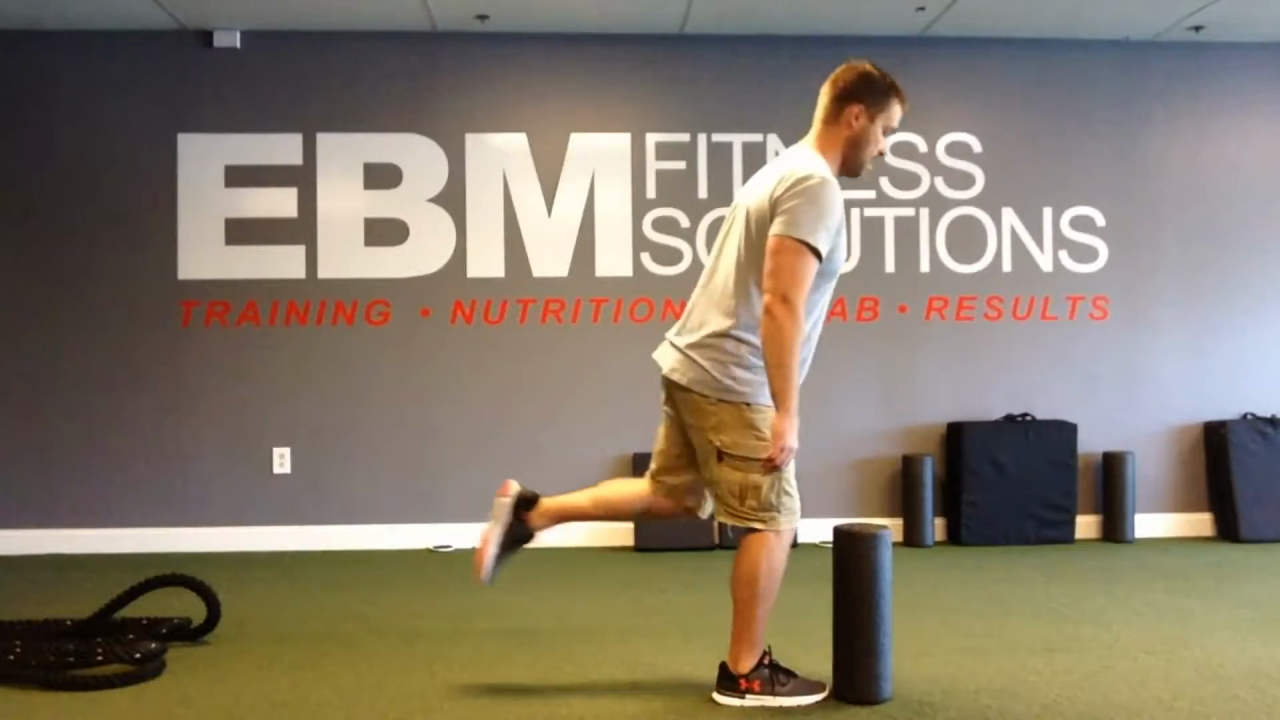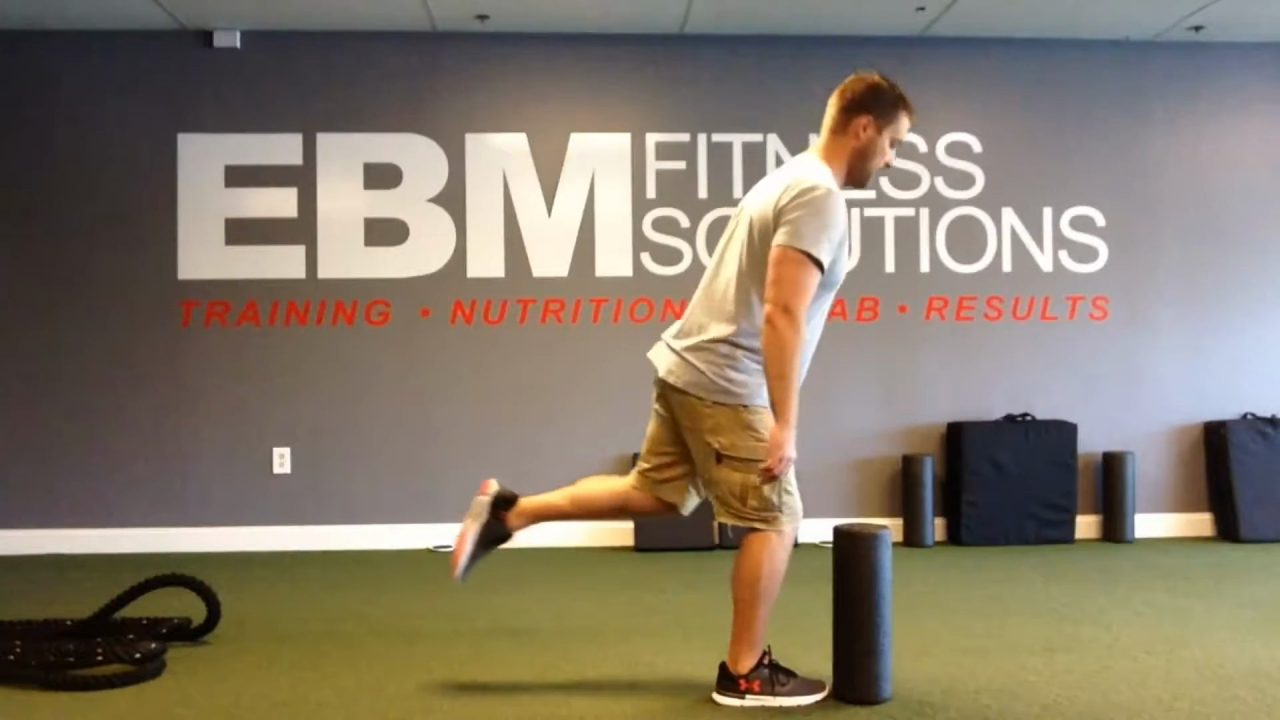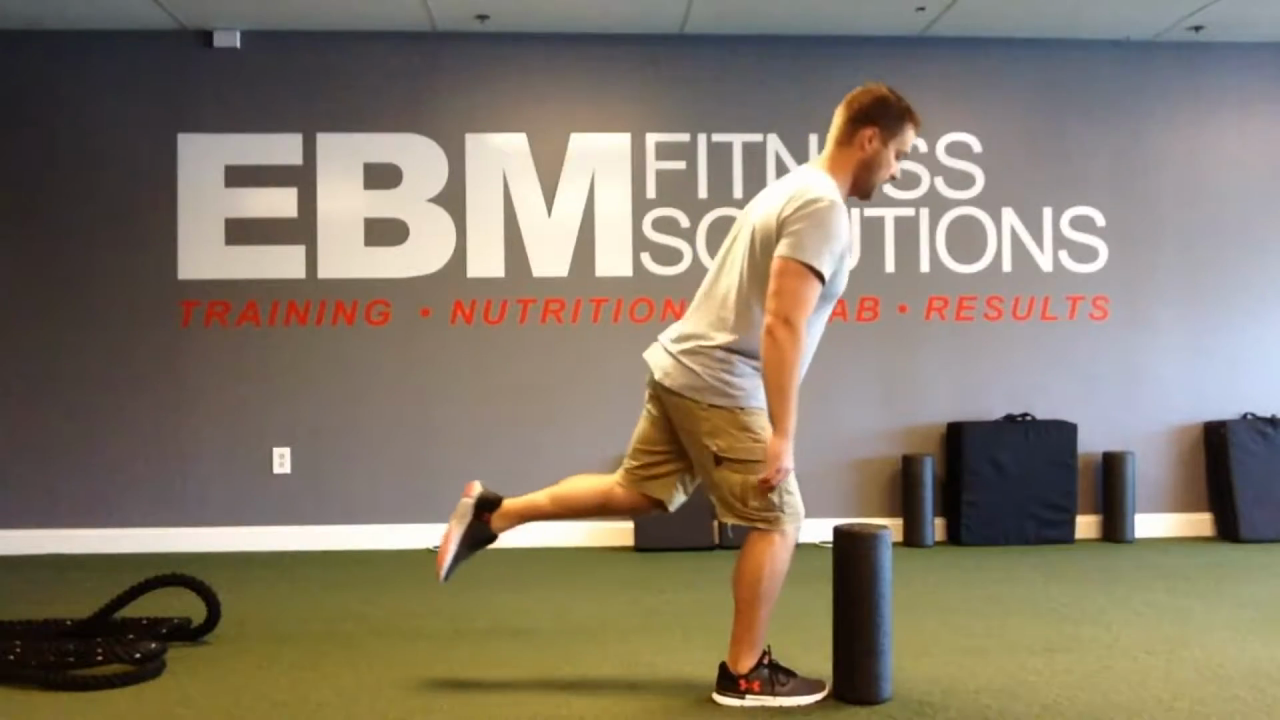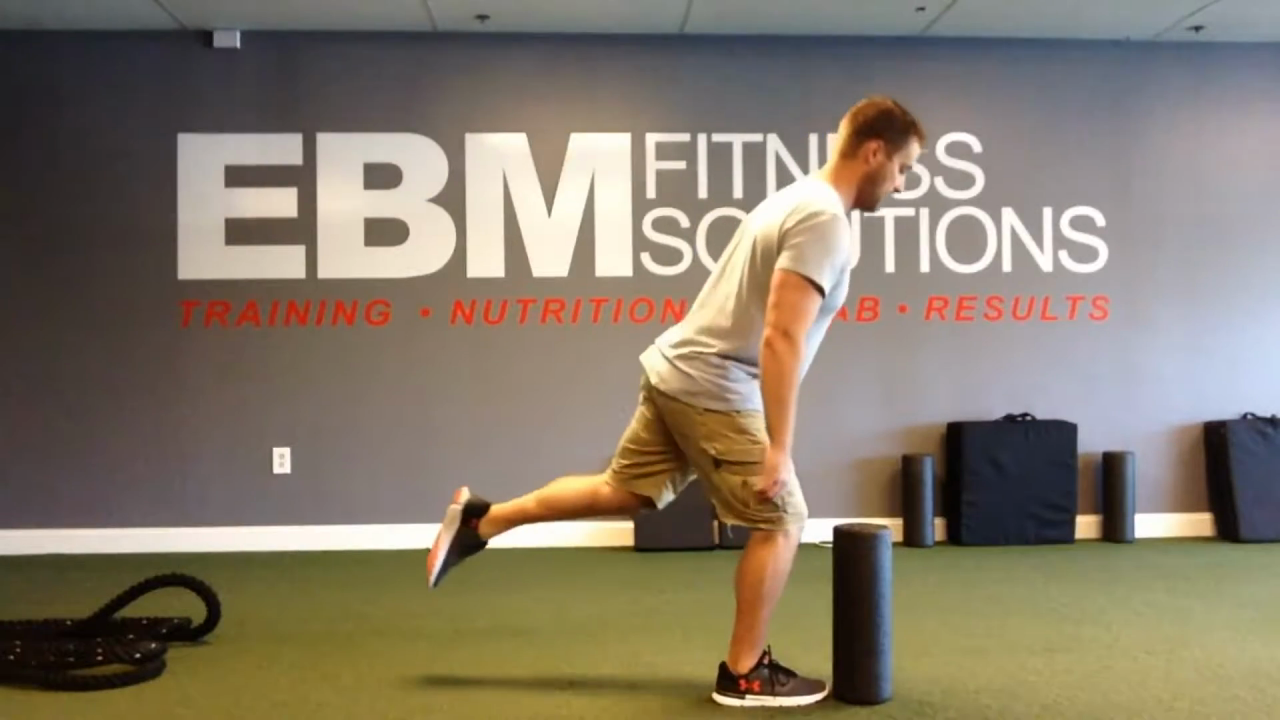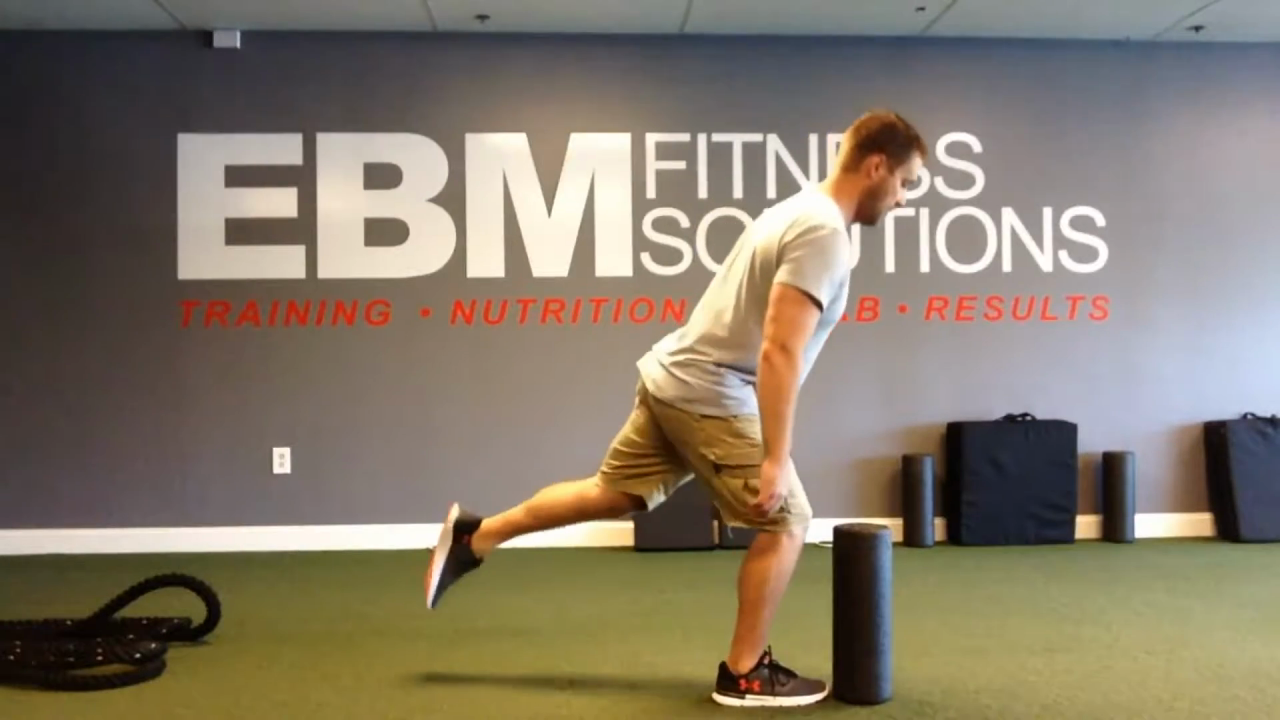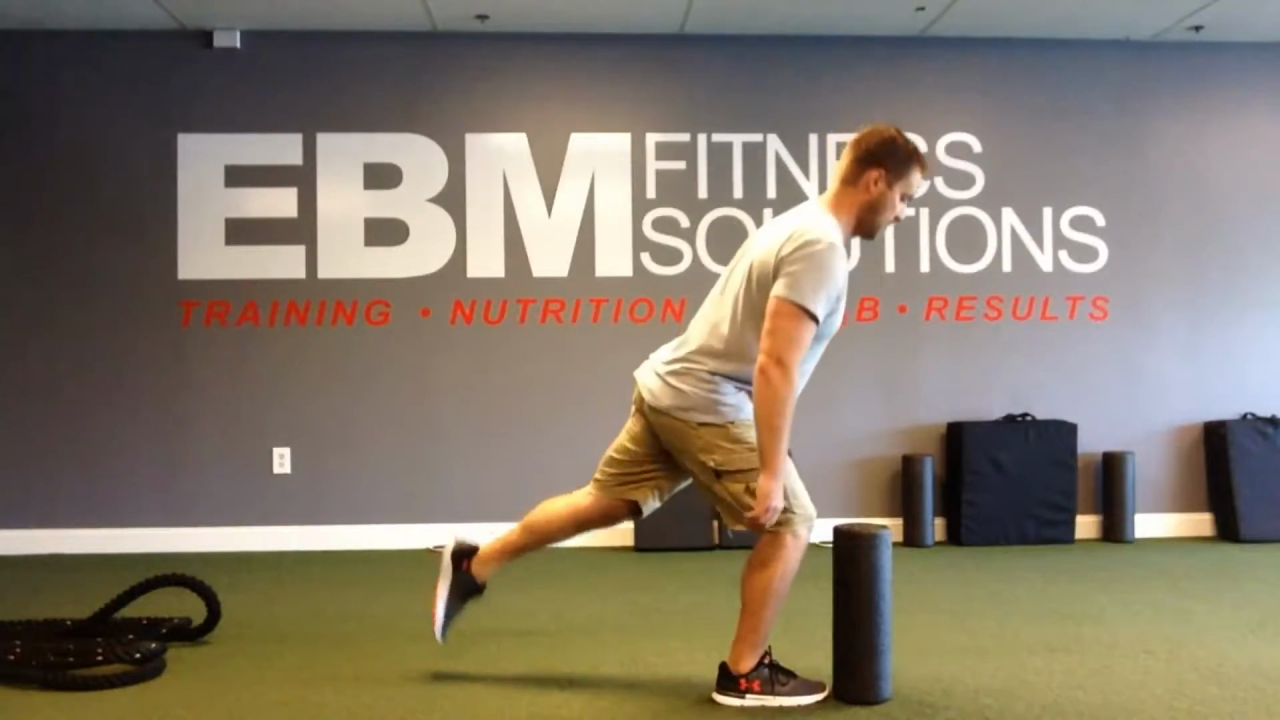
dt=0.1s
person 1, frame 1
left shoulder: (787, 169)
right shoulder: (814, 186)
right elbow: (779, 305)
left wrist: (775, 405)
right wrist: (785, 415)
left hip: (695, 362)
right hip: (727, 377)
left knee: (671, 495)
right knee: (772, 518)
left ankle: (527, 513)
right ankle: (745, 674)
person 1, frame 2
left shoulder: (791, 178)
right shoulder: (820, 197)
right elbow: (781, 315)
left wrist: (775, 415)
right wrist: (784, 424)
left hip: (690, 366)
right hip: (722, 380)
left knee: (653, 493)
right knee: (774, 519)
left ankle: (509, 512)
right ankle: (746, 673)
person 1, frame 3
left shoulder: (796, 188)
right shoulder: (822, 208)
right elbow: (782, 327)
left wrist: (774, 426)
right wrist: (783, 436)
left hip: (682, 368)
right hip: (717, 382)
left knee: (634, 493)
right knee: (776, 519)
left ankle: (490, 514)
right ankle: (745, 674)
person 1, frame 4
left shoulder: (798, 198)
right shoulder: (824, 220)
right elbow: (781, 339)
right wrist: (780, 448)
left hip: (678, 374)
right hip: (712, 387)
left knee: (621, 492)
right knee: (780, 521)
left ankle: (481, 521)
right ankle: (746, 674)
person 1, frame 5
left shoulder: (802, 210)
right shoulder: (825, 233)
right elbow: (780, 353)
right wrist: (775, 460)
left hip: (672, 379)
right hip: (708, 394)
left knee: (608, 495)
right knee: (786, 521)
left ankle: (471, 540)
right ankle: (746, 674)
person 1, frame 6
left shoulder: (801, 223)
right shoulder: (821, 247)
right elbow: (776, 366)
right wrist: (772, 472)
left hip: (667, 389)
right hip: (703, 402)
left knee: (603, 503)
right knee: (790, 523)
left ankle: (472, 567)
right ankle: (746, 674)
